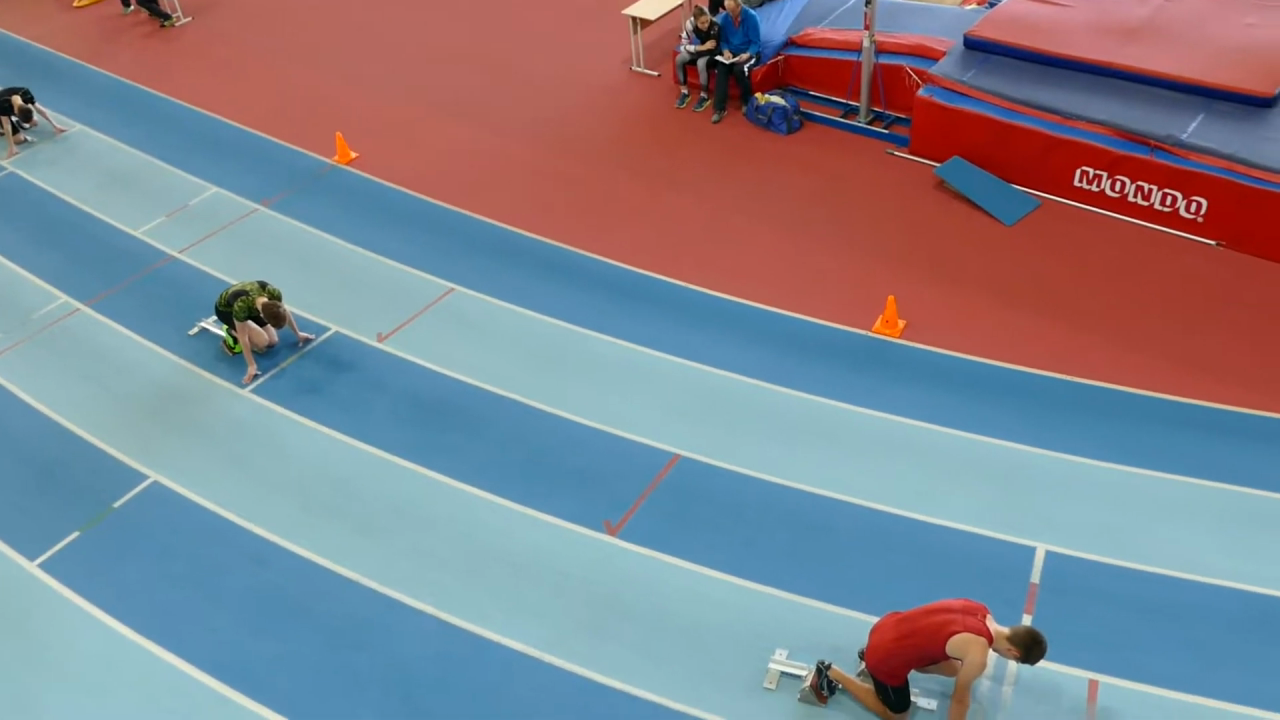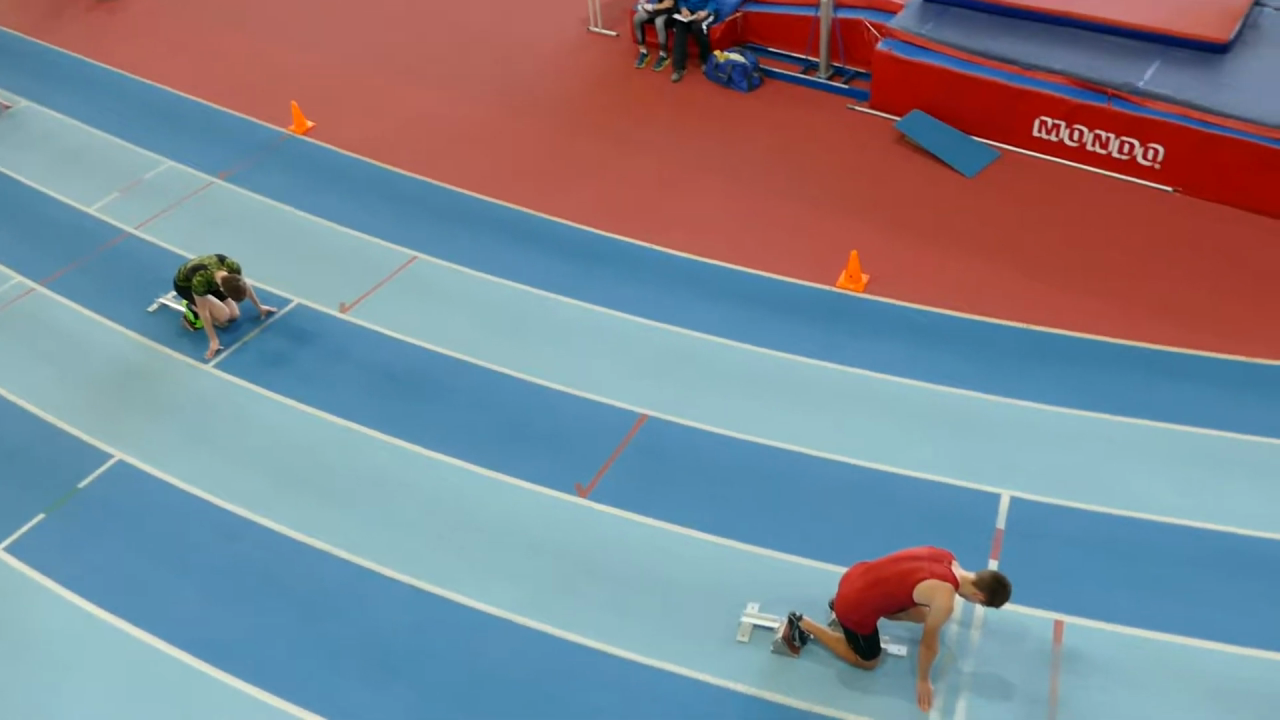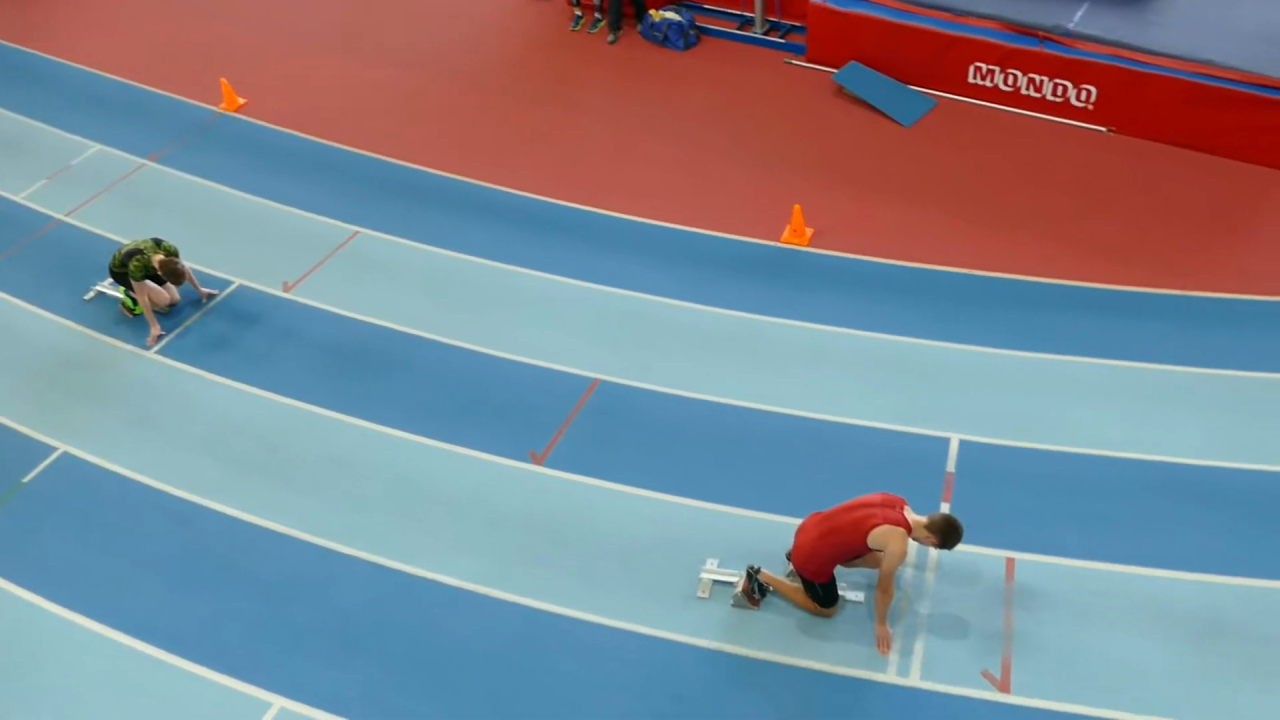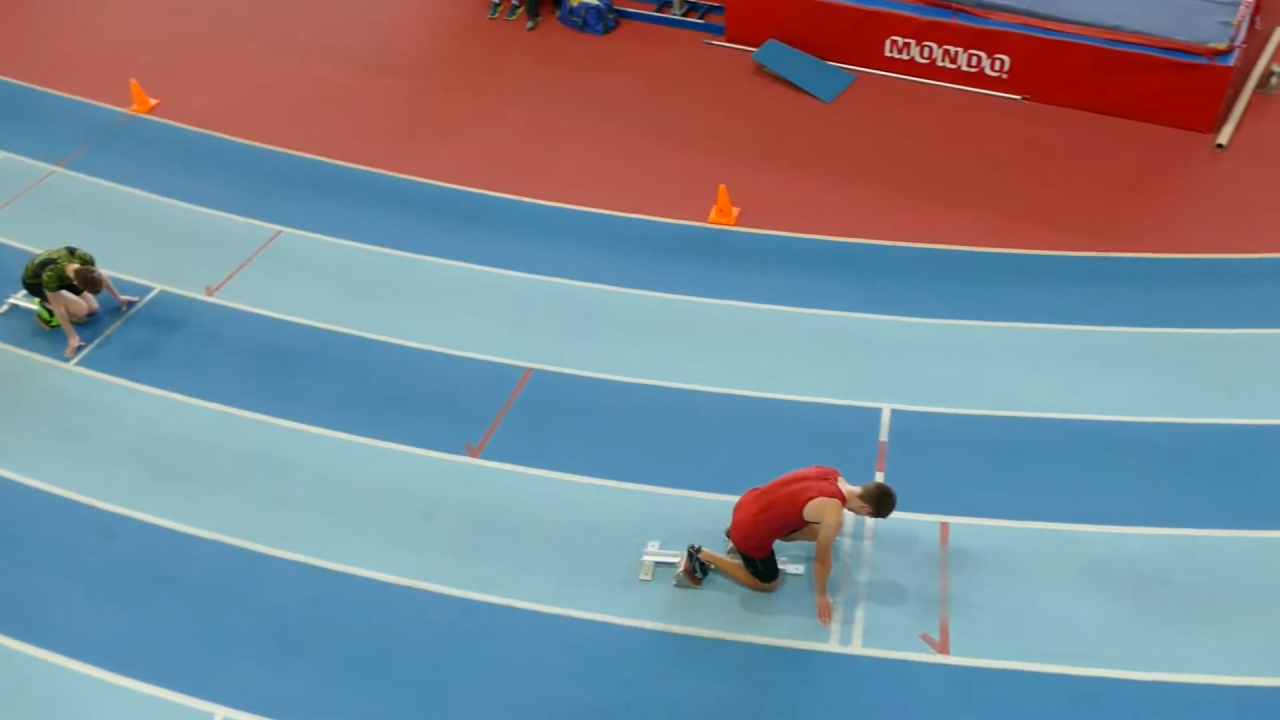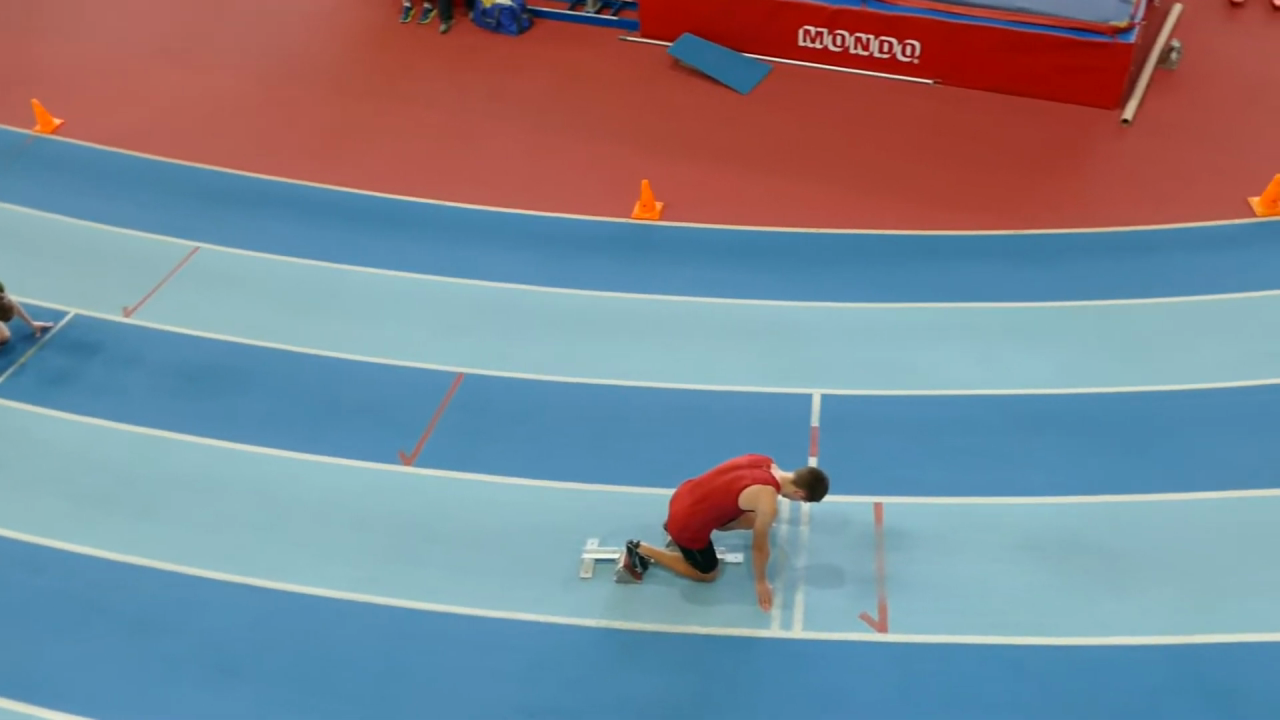
dt=0.5s
person 1, frame 1
left shoulder: (982, 612)
right shoulder: (978, 655)
right elbow: (960, 698)
left wrist: (964, 672)
left hip: (889, 625)
right hip: (885, 656)
left knee: (952, 669)
right ankle: (831, 673)
person 1, frame 2
left shoulder: (948, 558)
right shoulder: (945, 600)
right elbow: (929, 644)
left wrist: (930, 617)
right wrist: (923, 681)
left hip: (857, 575)
right hip: (855, 605)
left knee: (921, 614)
right knee: (868, 661)
right ankle: (802, 625)
person 1, frame 3
left shoulder: (900, 504)
right shoulder: (898, 545)
right elbow: (884, 589)
left wrist: (887, 562)
right wrist: (881, 624)
left hip: (812, 526)
right hip: (811, 556)
left knee: (876, 560)
right knee: (827, 609)
right ankle: (761, 577)
person 1, frame 4
left shoulder: (834, 475)
right shoulder: (833, 516)
right elbow: (822, 560)
left wrist: (825, 535)
right wrist: (821, 596)
left hip: (749, 503)
right hip: (750, 533)
left knee: (813, 532)
right knee: (768, 584)
right ankle: (702, 556)
person 1, frame 5
left shoulder: (766, 463)
right shoulder: (768, 503)
right elbow: (760, 547)
left wrist: (761, 522)
right wrist: (761, 582)
left hip: (685, 495)
right hip: (686, 524)
left knee: (750, 519)
right knee: (708, 574)
right ankle: (641, 550)
